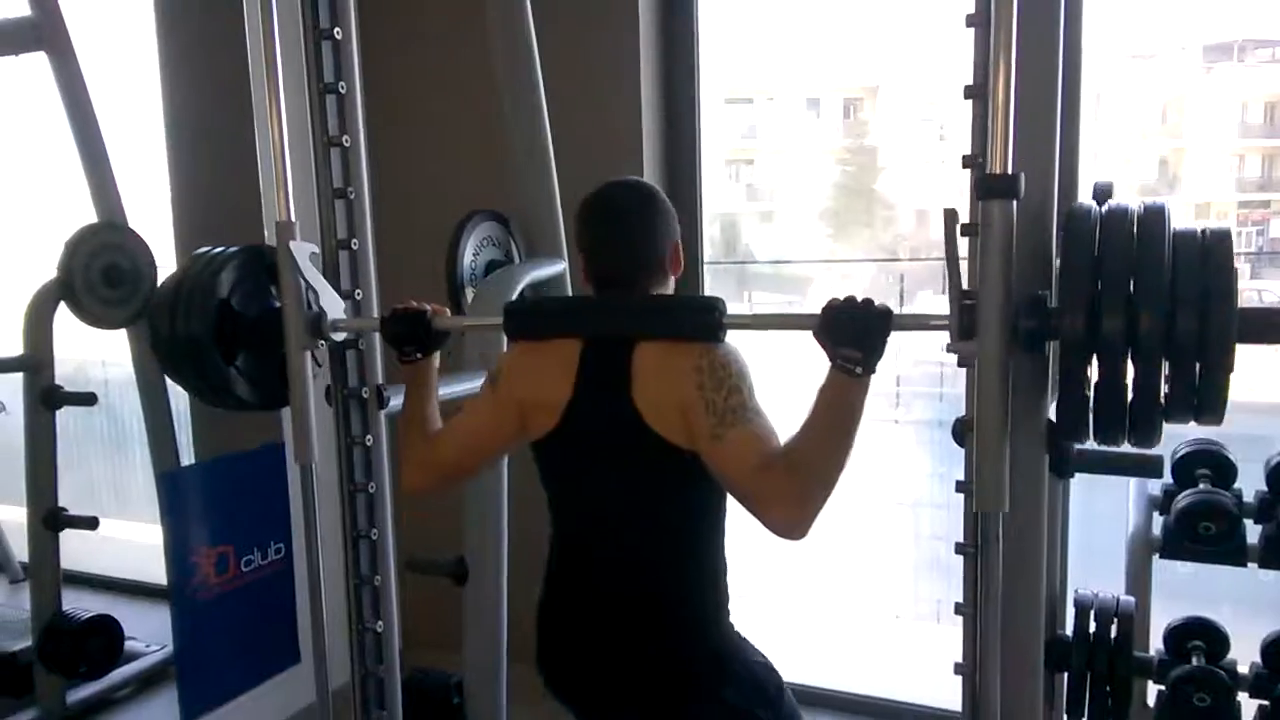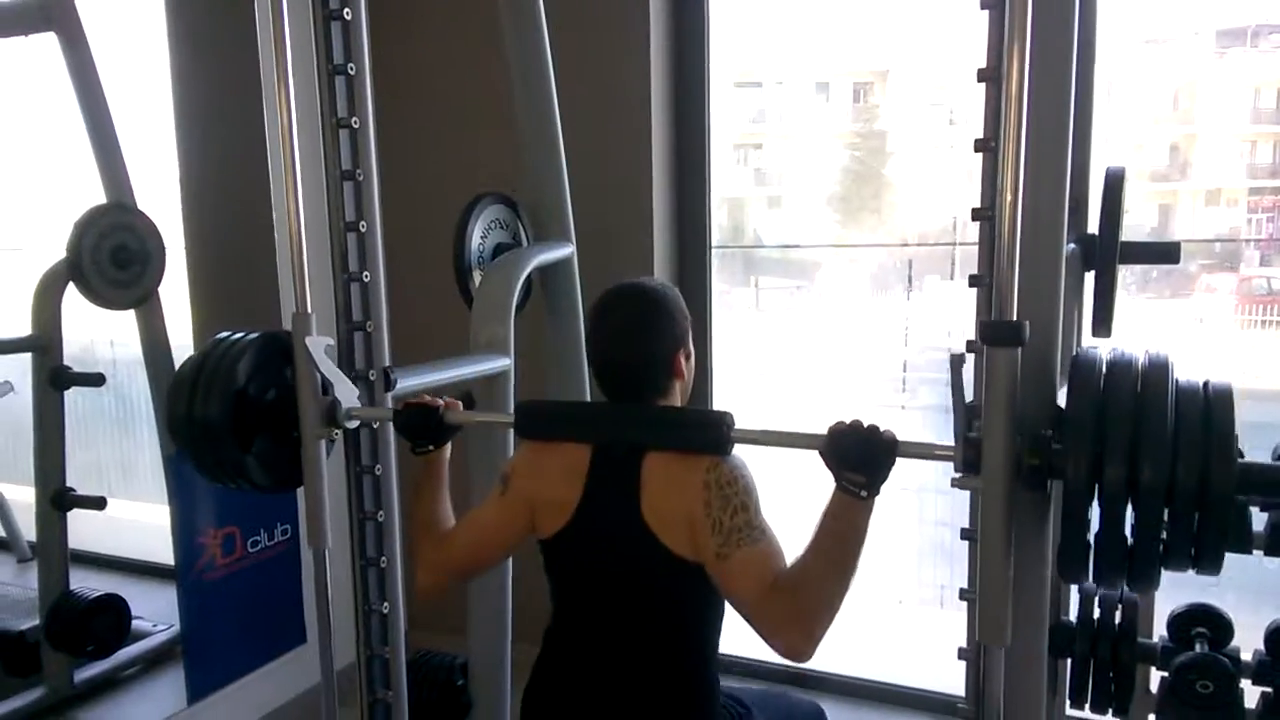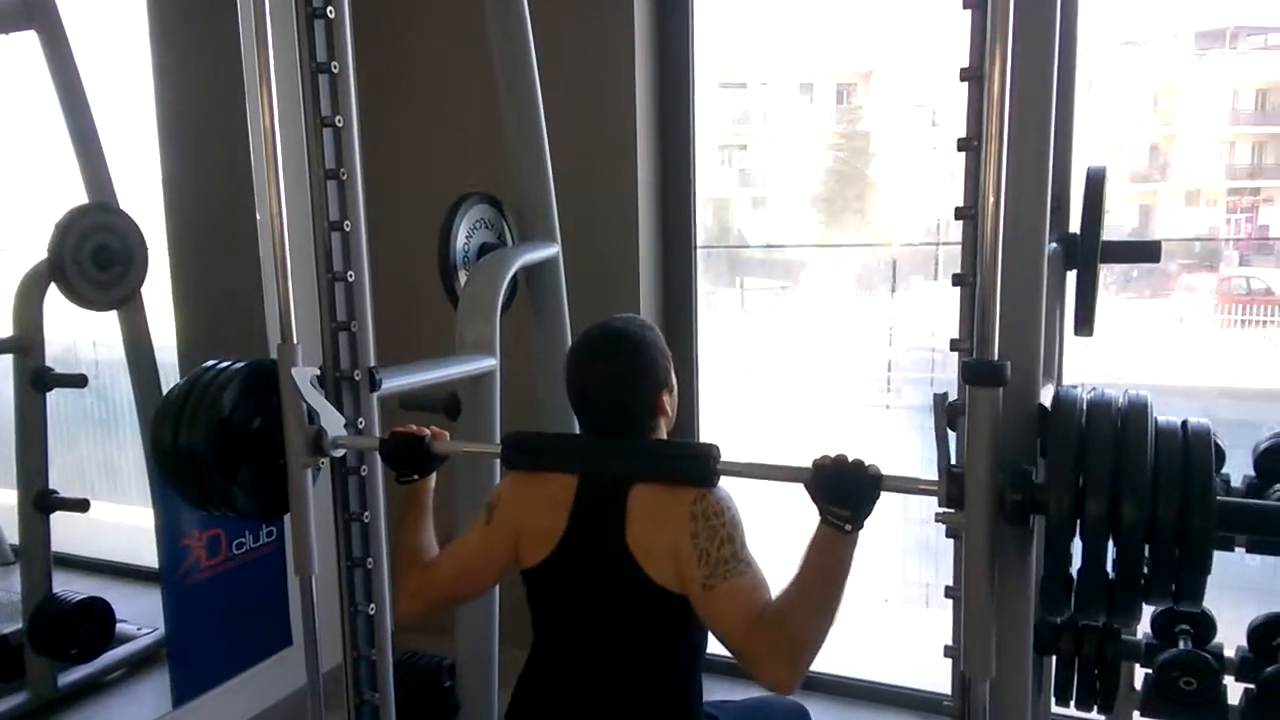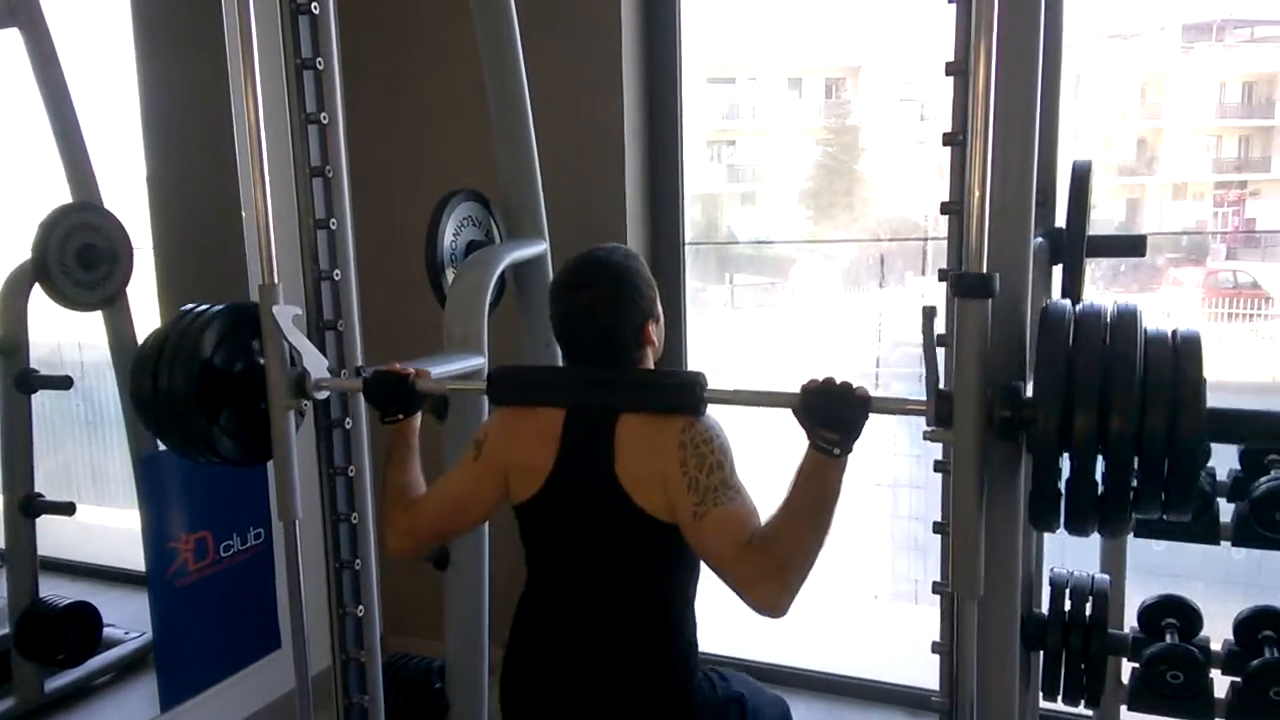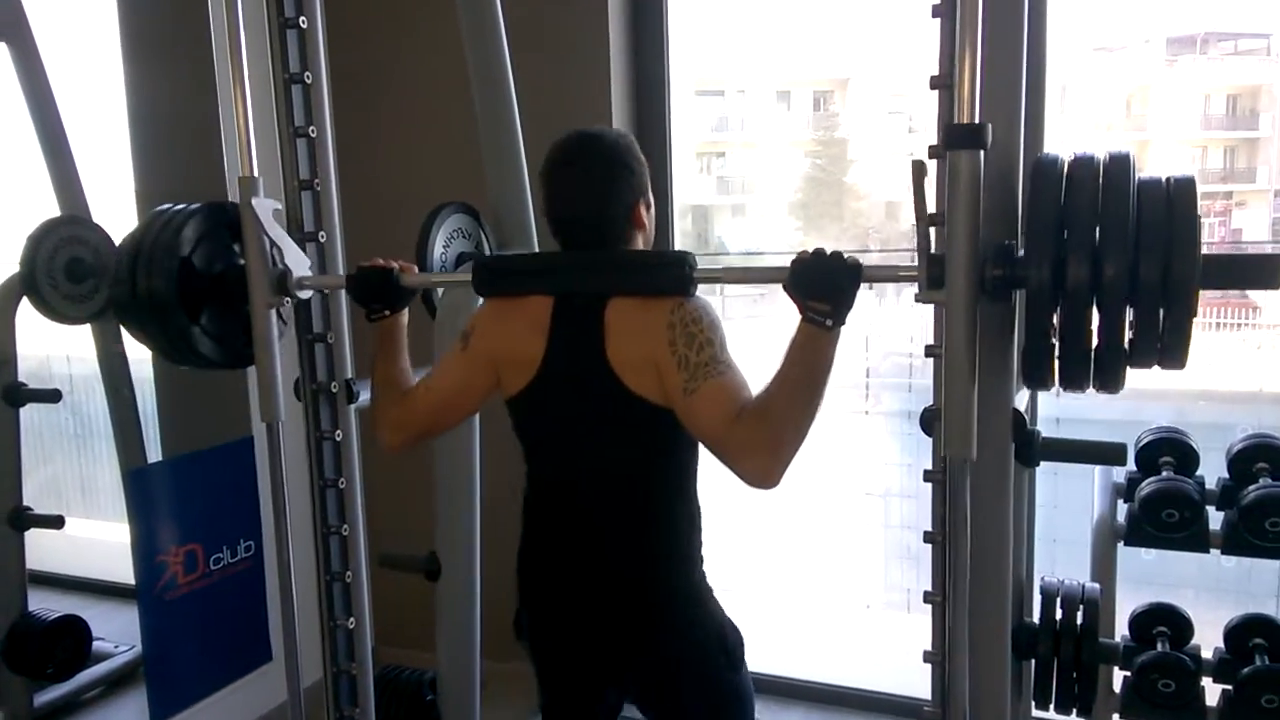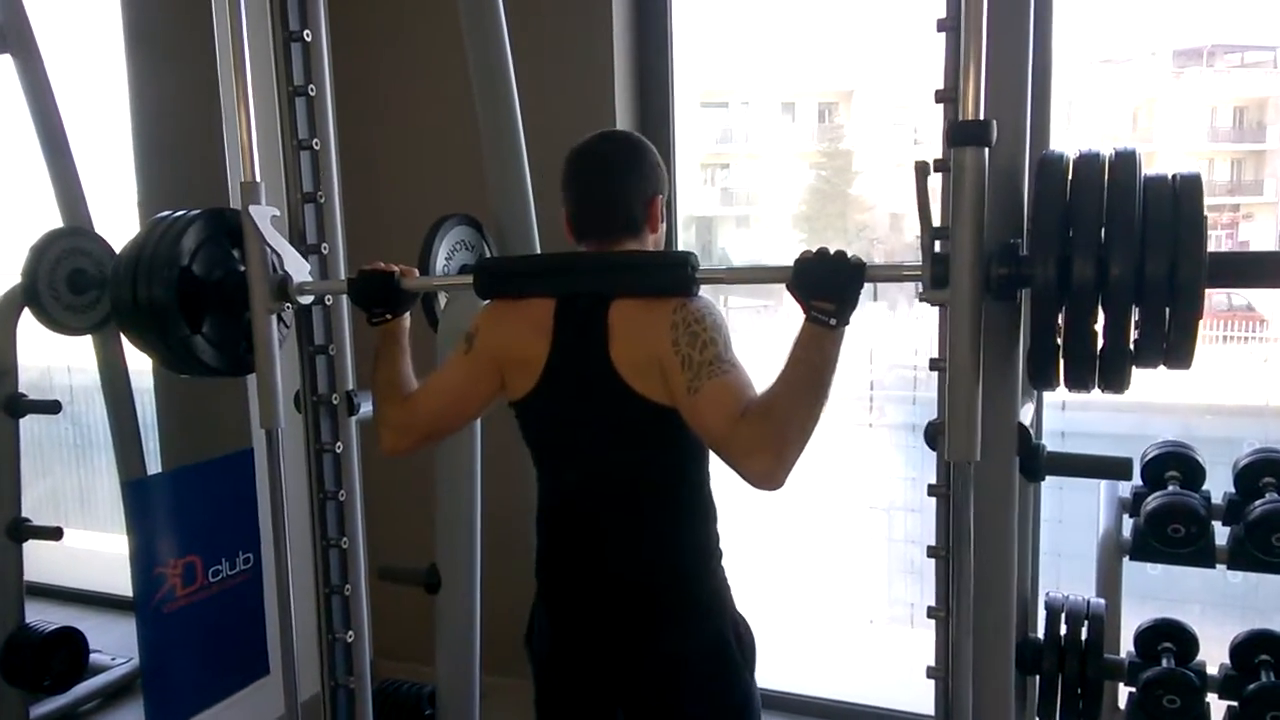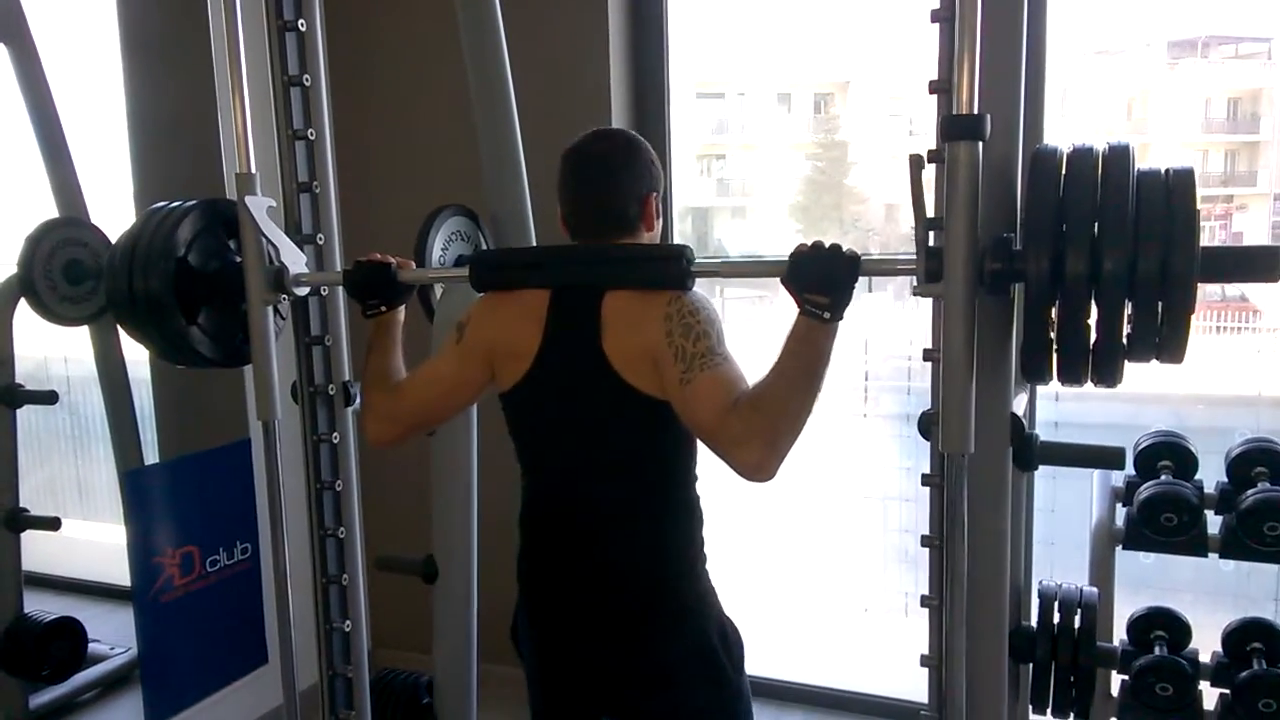
dt=0.4s
person 1, frame 1
left shoulder: (534, 361)
right shoulder: (694, 361)
left elbow: (421, 469)
right elbow: (787, 505)
left wrist: (419, 359)
right wrist: (848, 368)
left hip: (572, 649)
right hip: (683, 659)
person 1, frame 2
left shoulder: (545, 461)
right shoulder: (702, 474)
left elbow: (432, 568)
right elbow: (793, 628)
left wrist: (435, 450)
right wrist: (854, 492)
person 1, frame 3
left shoulder: (529, 491)
right shoulder: (689, 506)
left elbow: (415, 596)
right elbow: (778, 663)
left wrist: (419, 480)
right wrist: (838, 524)
person 1, frame 4
left shoulder: (518, 427)
right shoulder: (677, 436)
left elbow: (405, 532)
right elbow: (767, 585)
left wrist: (403, 418)
right wrist: (827, 448)
person 1, frame 5
left shoulder: (508, 317)
right shoulder: (667, 316)
left elbow: (396, 425)
right elbow: (758, 457)
left wrist: (390, 314)
right wrist: (819, 320)
left hip: (550, 599)
right hip: (658, 606)
person 1, frame 6
left shoulder: (511, 321)
right shoulder: (672, 317)
left elbow: (400, 428)
right elbow: (762, 456)
left wrist: (392, 321)
right wrist: (824, 319)
left hip: (568, 613)
right hip: (678, 618)
person 1, frame 7
left shoulder: (504, 311)
right shoulder: (666, 309)
left elbow: (385, 419)
right elbow: (754, 448)
left wrist: (386, 311)
right wrist: (817, 314)
left hip: (550, 606)
right hip: (660, 613)
